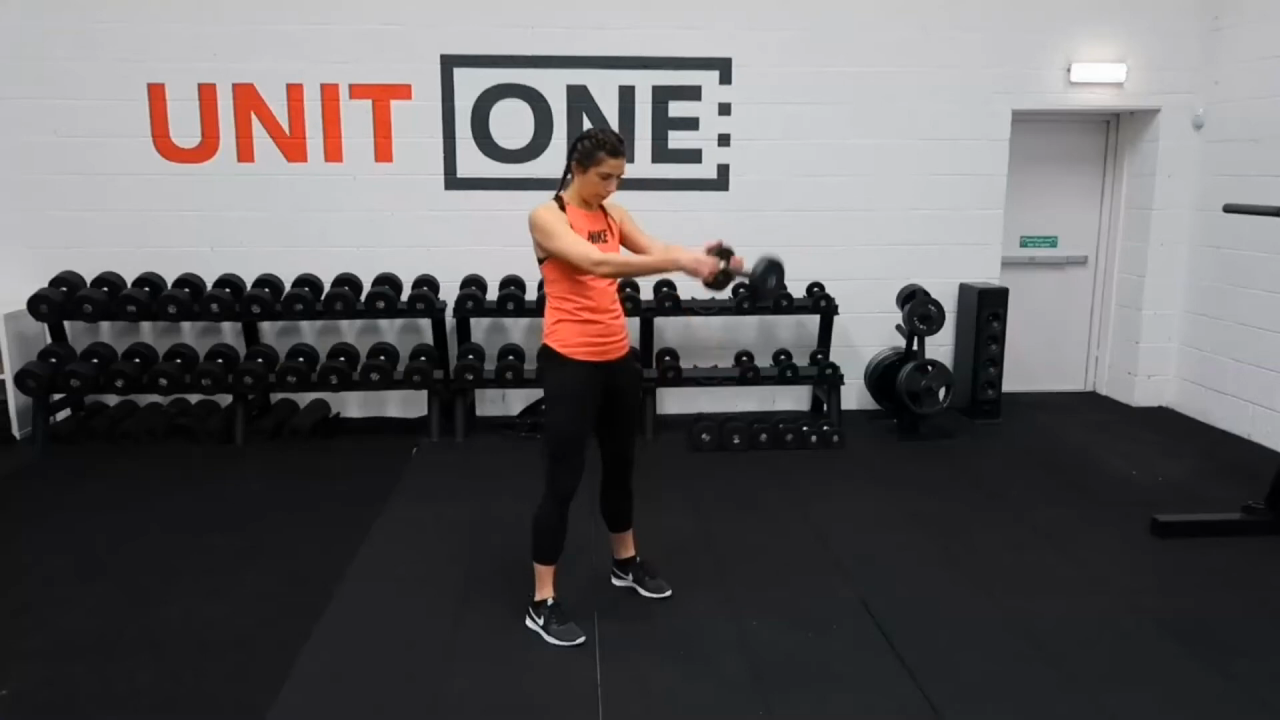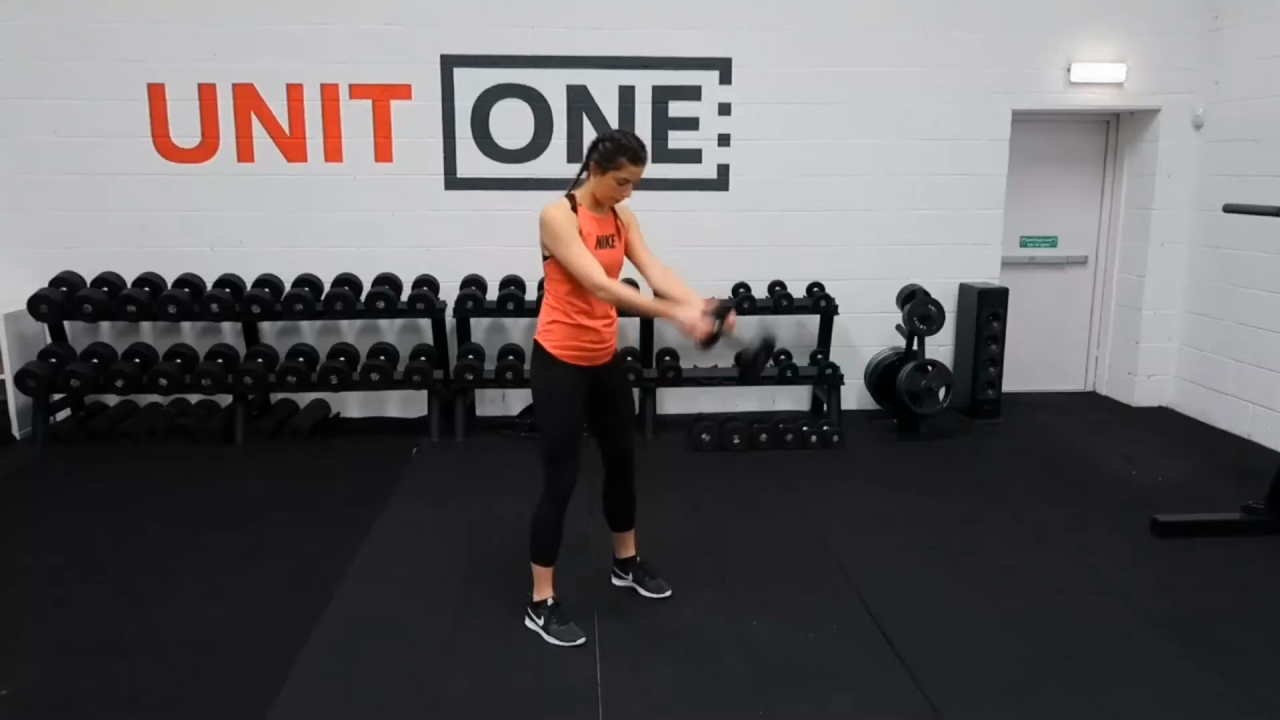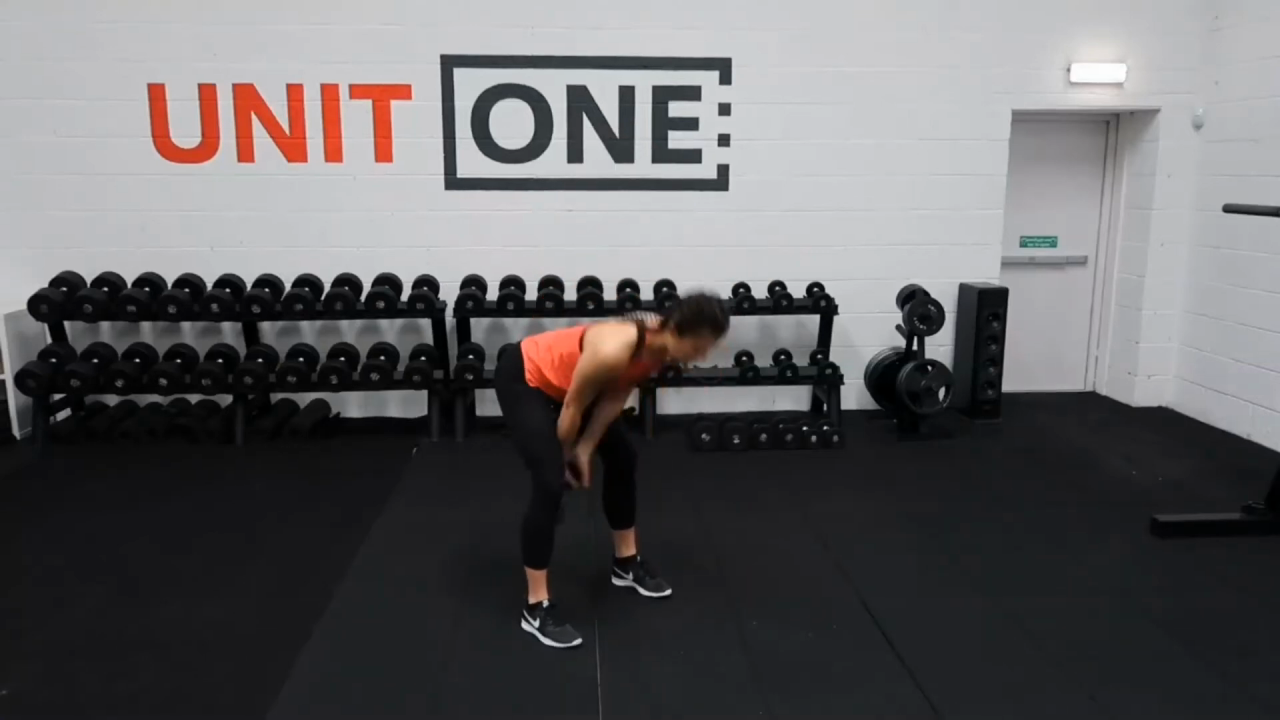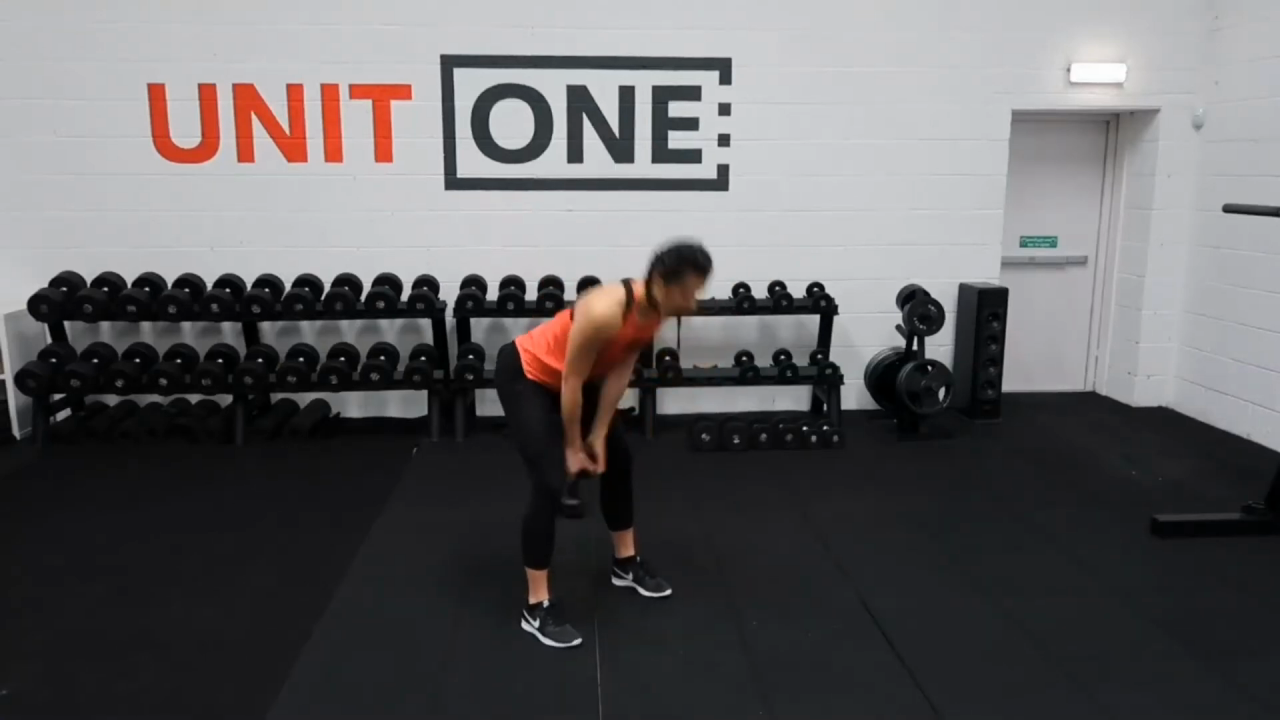
dt=0.4s
person 1, frame 1
left shoulder: (613, 214)
right shoulder: (546, 217)
left elbow: (654, 249)
right elbow: (596, 263)
left wrist: (698, 257)
right wrist: (679, 261)
left hip: (618, 359)
right hip: (571, 363)
left knee: (620, 465)
right knee: (563, 481)
left ankle: (625, 563)
right ankle: (542, 603)
person 1, frame 2
left shoulder: (622, 217)
right shoulder: (558, 216)
left elbow: (654, 271)
right elbow: (599, 285)
left wrist: (698, 303)
right wrist: (674, 315)
left hip: (606, 360)
right hip: (560, 363)
left knee: (622, 462)
right knee: (560, 481)
left ankle: (626, 562)
right ankle: (541, 604)
person 1, frame 3
left shoulder: (664, 341)
right shoulder: (614, 351)
left elbow: (614, 400)
right elbow: (570, 409)
left wrist: (581, 453)
right wrist: (563, 455)
left hip: (563, 381)
right hip: (526, 377)
right knee: (550, 482)
left ankle: (627, 561)
right ankle: (537, 606)
person 1, frame 4
left shoulder: (653, 310)
right shoulder: (605, 310)
left elbow: (619, 373)
right elbow: (571, 384)
left wrist: (597, 434)
right wrist: (571, 446)
left hip: (565, 379)
right hip: (525, 374)
left knee: (617, 461)
right knee: (552, 483)
left ankle: (626, 563)
right ankle: (537, 606)
